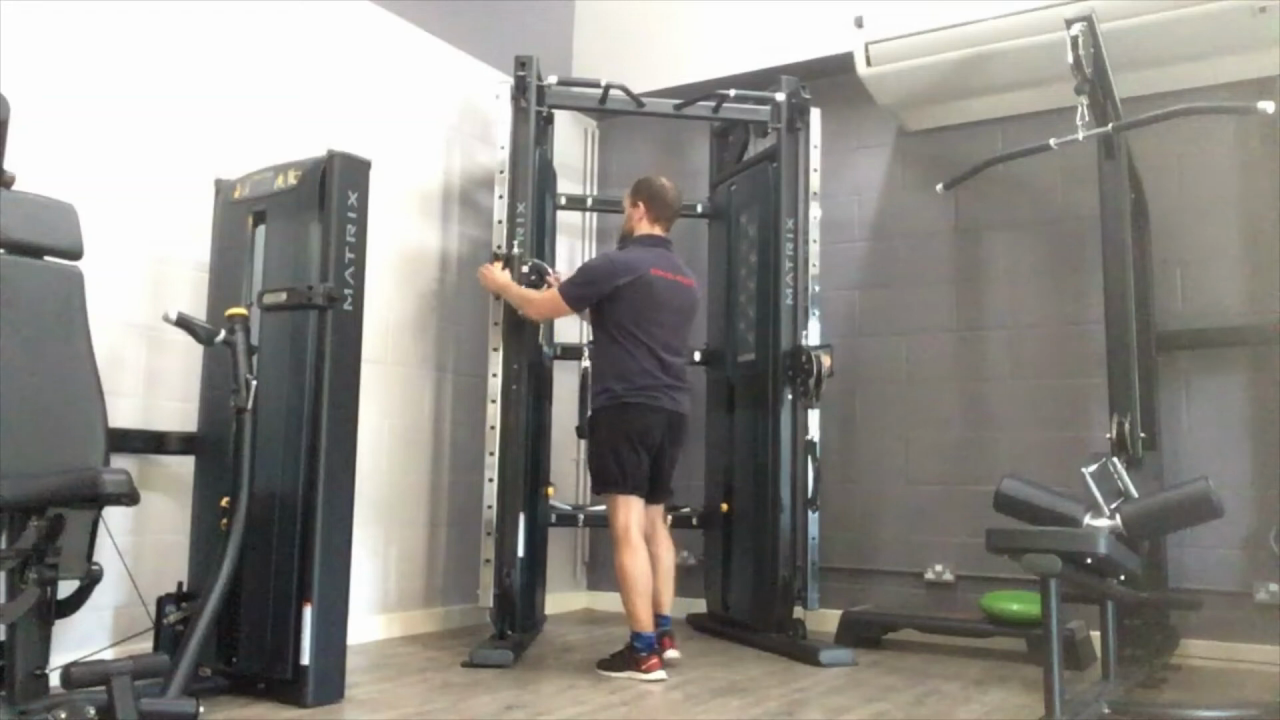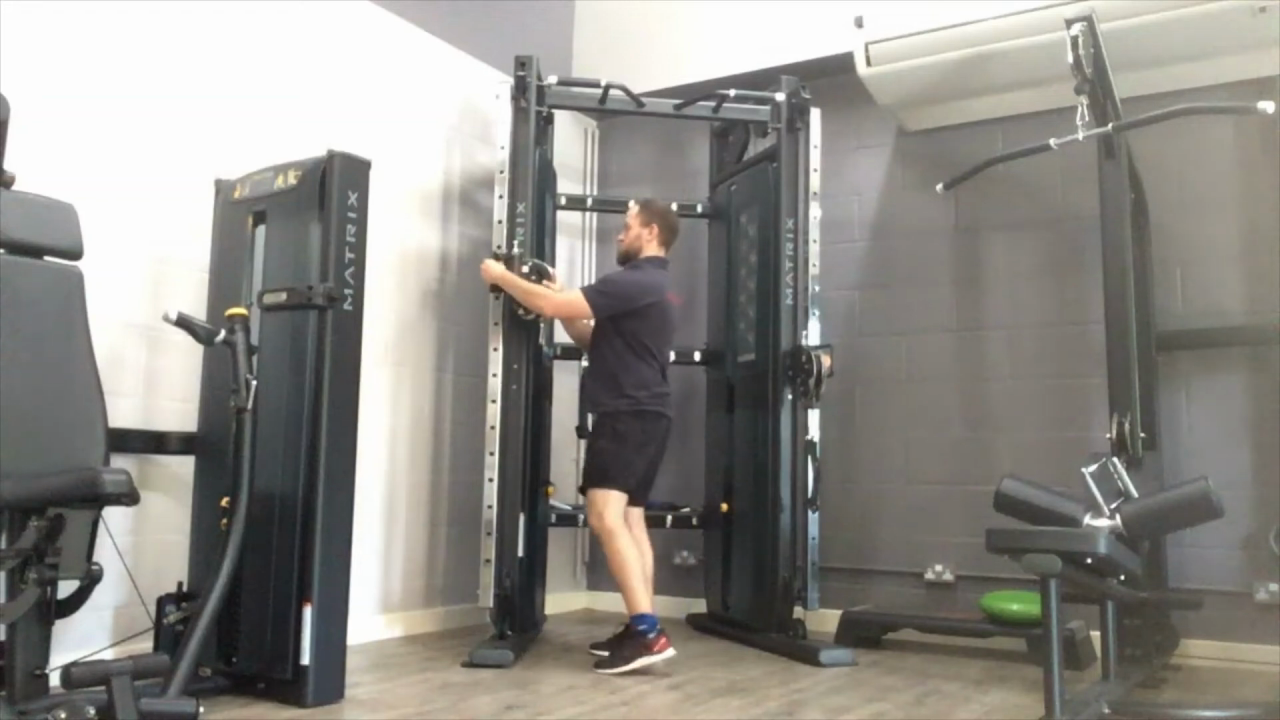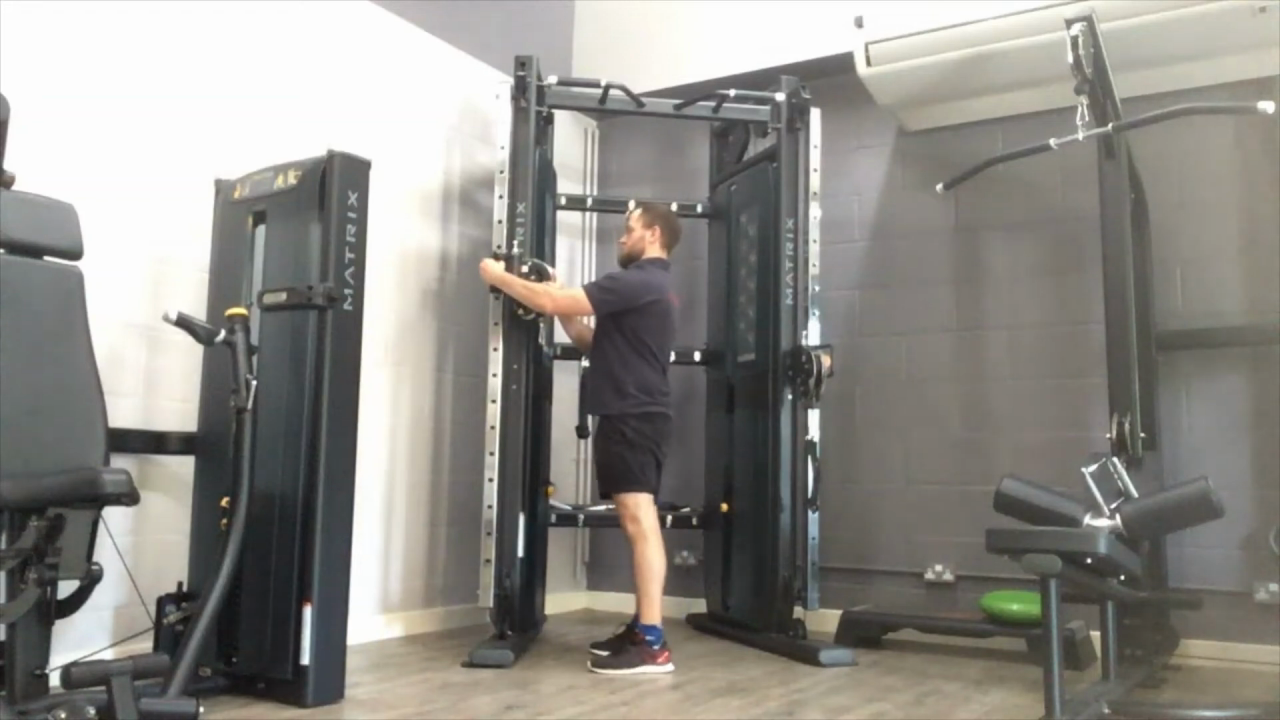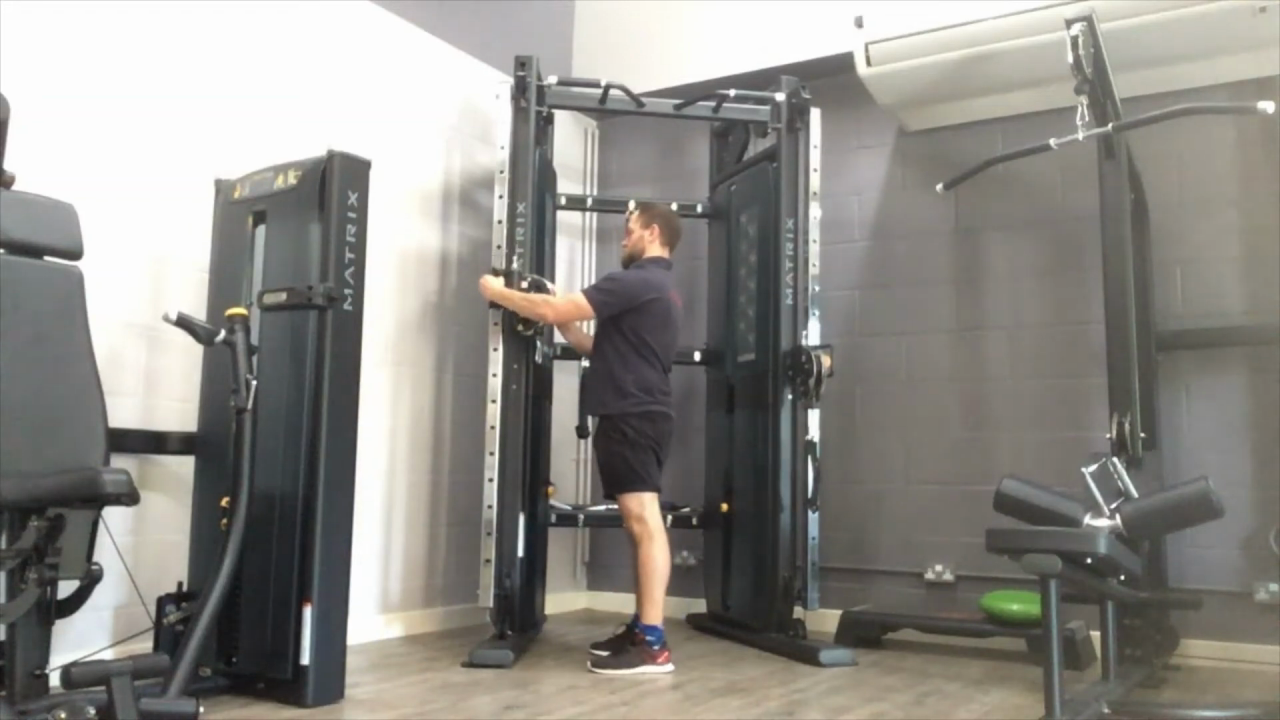
dt=0.5s
person 1, frame 1
left shoulder: (617, 265)
right shoulder: (686, 278)
left elbow: (540, 308)
left wrist: (501, 283)
right wrist: (579, 296)
left hip: (626, 409)
right hip: (672, 410)
left knee: (627, 526)
right knee: (654, 520)
left ankle: (643, 651)
right ankle: (661, 630)
person 1, frame 2
left shoulder: (635, 283)
right shoulder: (650, 286)
left elbow: (553, 307)
right elbow: (595, 339)
left wrist: (501, 276)
right wrist: (560, 296)
left hip: (629, 416)
right hip: (640, 416)
left knee: (605, 516)
right knee: (629, 521)
left ankle: (649, 632)
right ankle: (641, 628)
person 1, frame 3
left shoulder: (638, 282)
right shoulder: (647, 287)
left elbow: (553, 303)
right elbow: (595, 342)
left wrist: (499, 276)
right wrist: (562, 303)
left hip: (633, 418)
right hip: (633, 417)
left knee: (639, 522)
right knee: (638, 522)
left ankle: (652, 644)
right ankle: (642, 628)
person 1, frame 4
left shoulder: (636, 281)
right shoulder: (654, 287)
left elbow: (555, 309)
right elbow: (605, 349)
left wrist: (499, 292)
right wrist: (561, 321)
left hip: (633, 416)
right hip: (634, 415)
left knee: (644, 522)
right knee: (640, 523)
left ankle: (652, 644)
right ankle: (641, 629)
